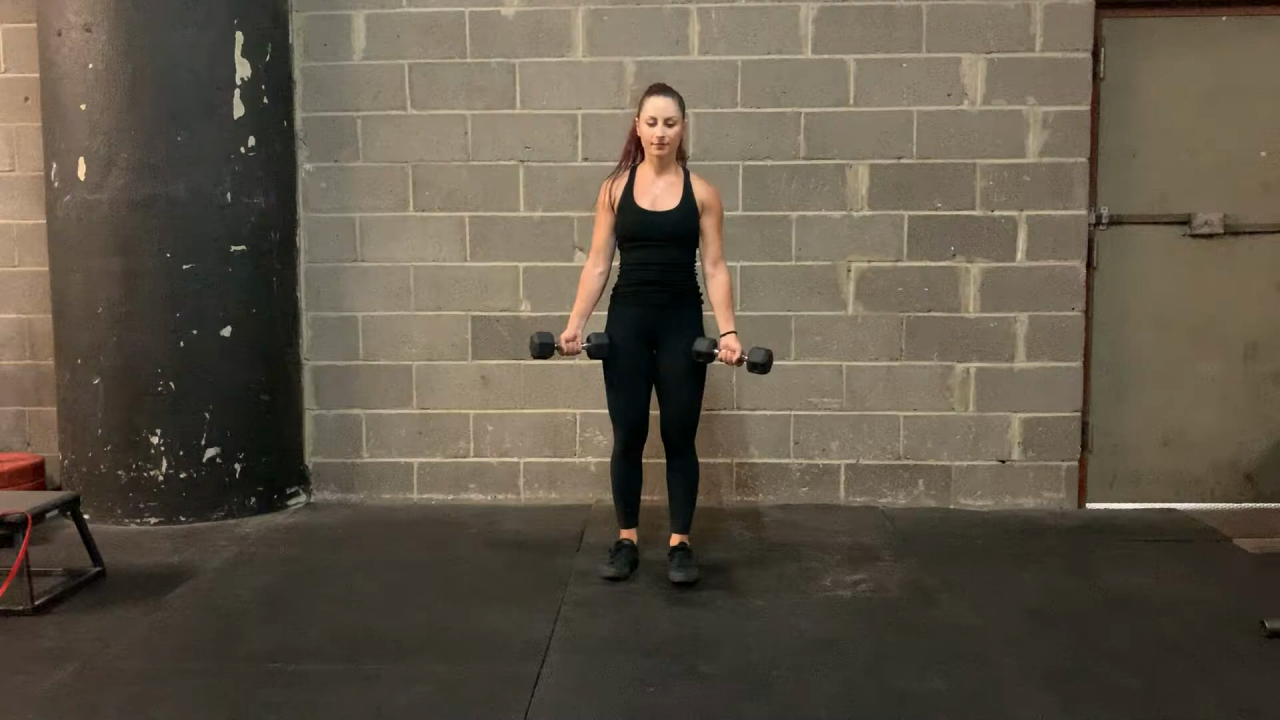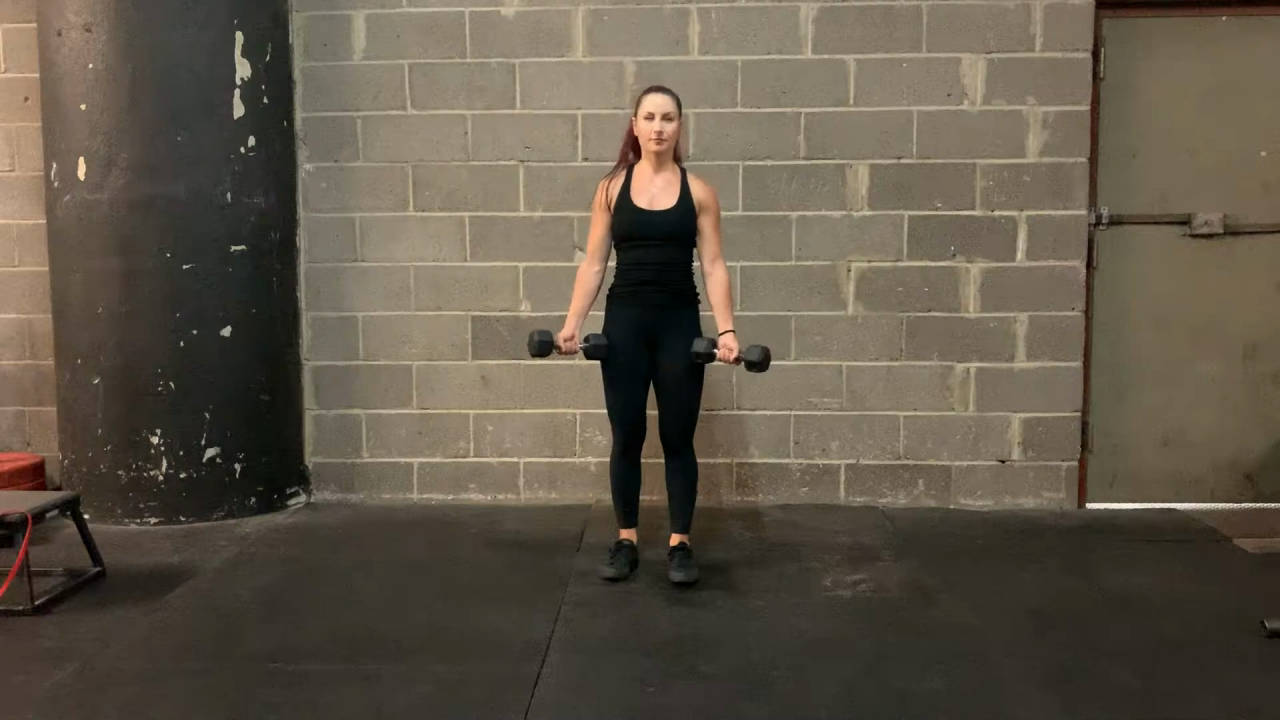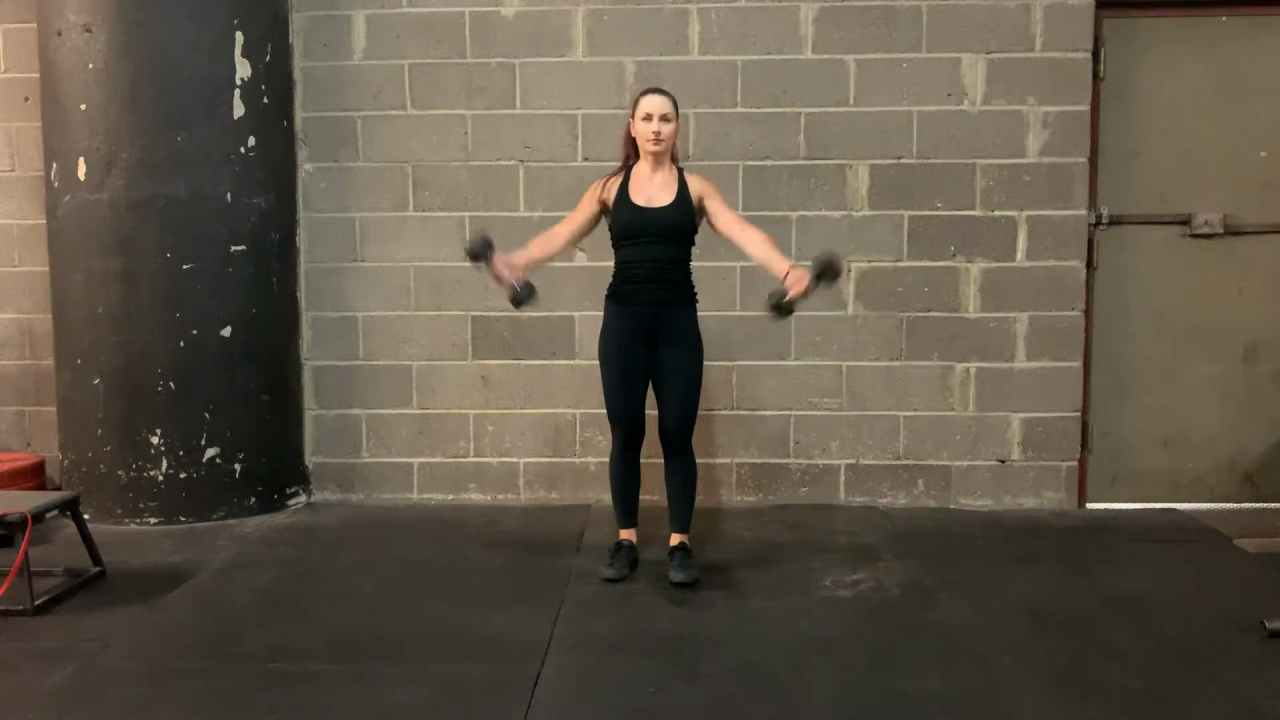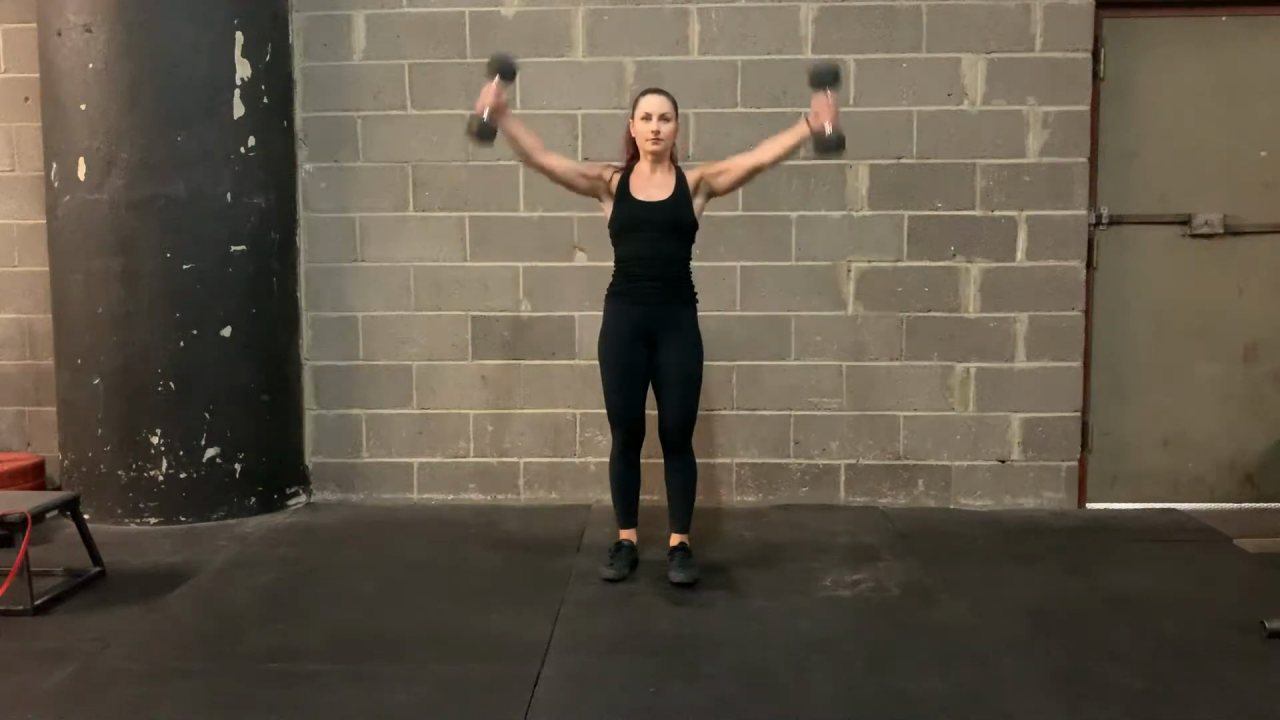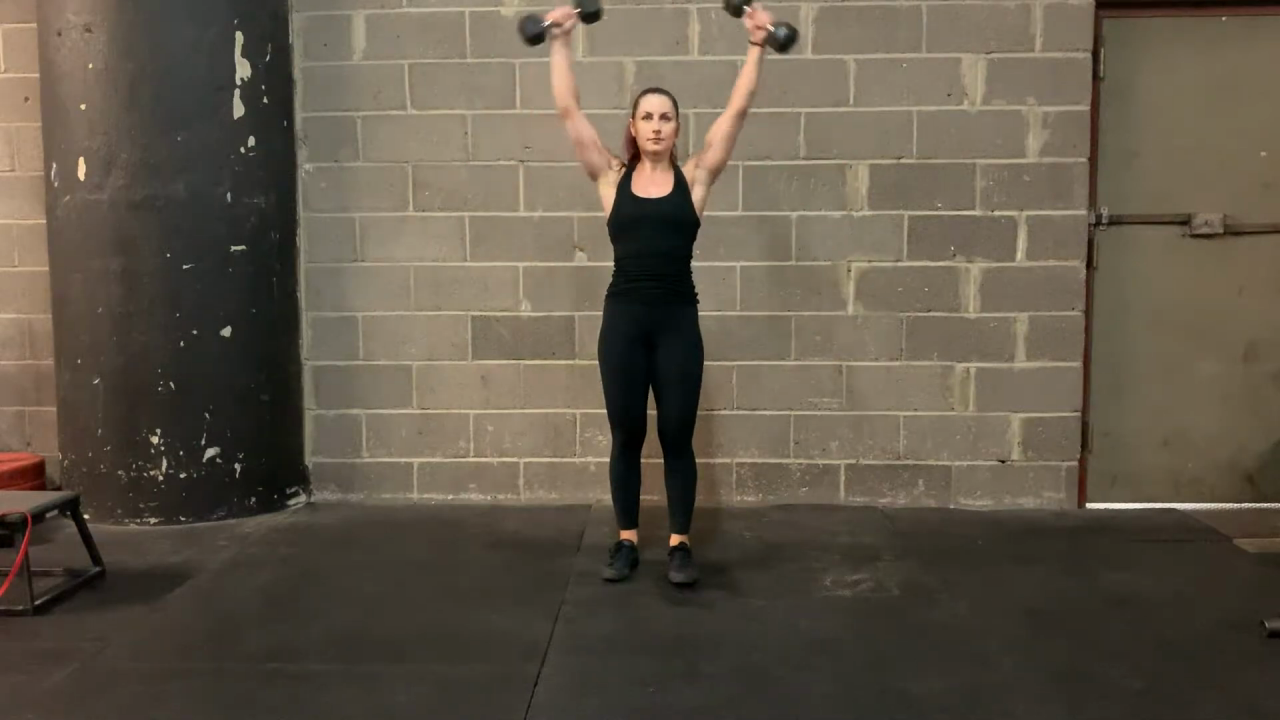
dt=0.3s
person 1, frame 1
left shoulder: (702, 192)
right shoulder: (615, 187)
left elbow: (714, 266)
right elbow: (598, 262)
left wrist: (728, 329)
right wrist: (575, 322)
left hip: (682, 320)
right hip: (627, 319)
left knee: (679, 437)
right knee: (627, 437)
left ankle: (680, 543)
right ankle: (626, 540)
person 1, frame 2
left shoulder: (698, 190)
right shoulder: (612, 187)
left elbow: (714, 264)
right elbow: (594, 262)
left wrist: (726, 329)
right wrist: (572, 323)
left hip: (679, 321)
right hip: (625, 319)
left knee: (678, 437)
right knee: (627, 435)
left ankle: (680, 543)
right ankle: (626, 540)
person 1, frame 3
left shoulder: (695, 186)
right shoulder: (609, 186)
left elbow: (741, 231)
right elbow: (565, 233)
left wrist: (787, 269)
right wrist: (517, 262)
left hip: (678, 319)
right hip: (623, 319)
left knee: (677, 435)
right knee: (626, 434)
left ankle: (680, 542)
right ankle: (625, 539)
person 1, frame 4
left shoulder: (695, 184)
right shoulder: (610, 182)
left elbow: (756, 159)
right elbow: (545, 159)
left wrist: (806, 127)
right wrist: (504, 118)
left hip: (678, 318)
right hip: (624, 318)
left knee: (677, 435)
right knee: (626, 434)
left ankle: (680, 543)
right ankle: (625, 540)
person 1, frame 5
left shoulder: (694, 178)
right shoulder: (611, 178)
left elbow: (735, 112)
right elbow: (568, 111)
left wrist: (757, 47)
left hip: (677, 322)
right hip: (623, 319)
left knee: (677, 436)
right knee: (626, 435)
left ankle: (679, 542)
right ankle: (626, 539)
